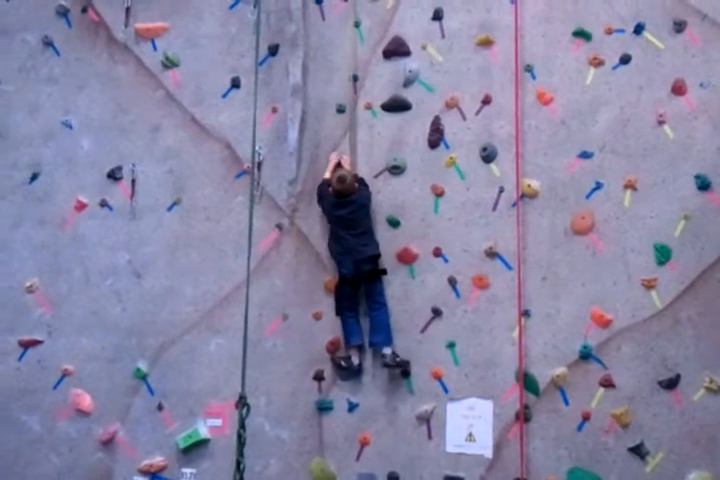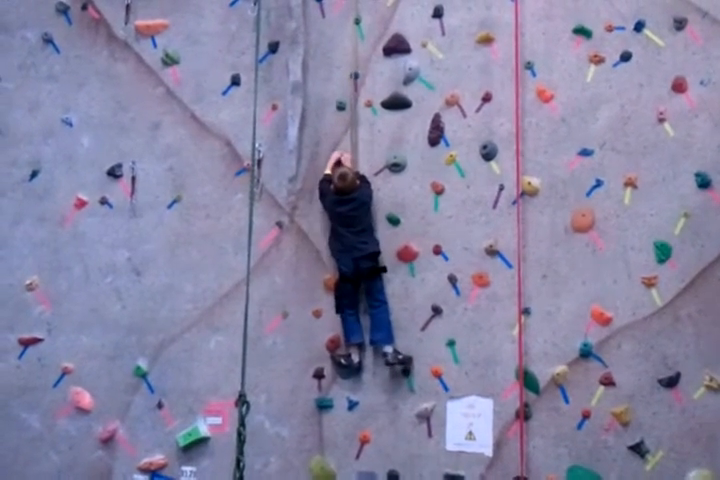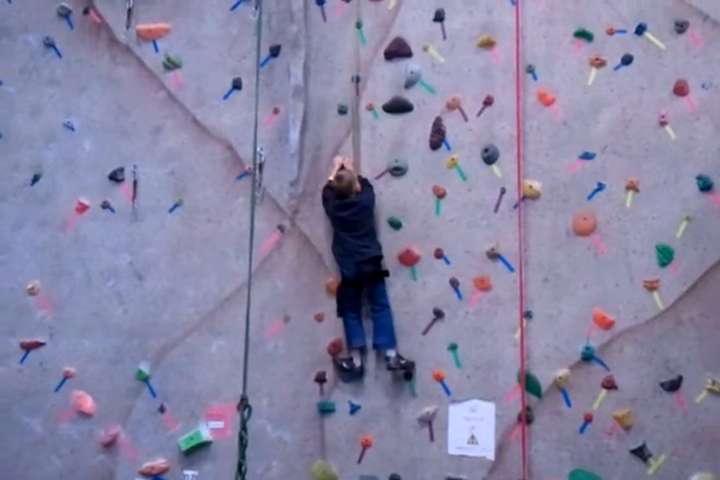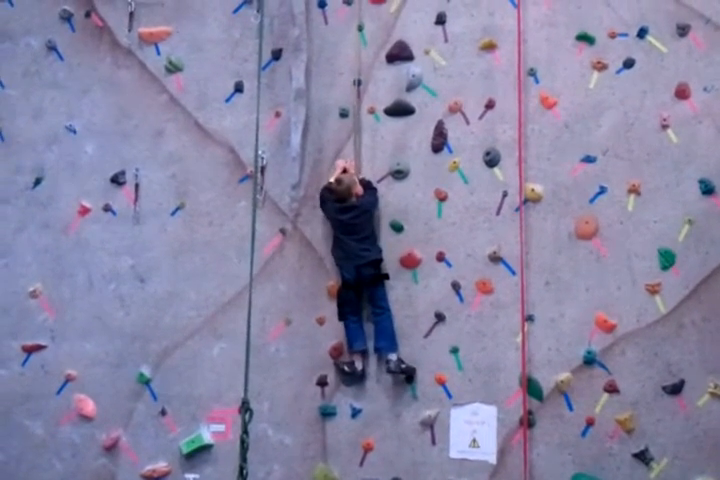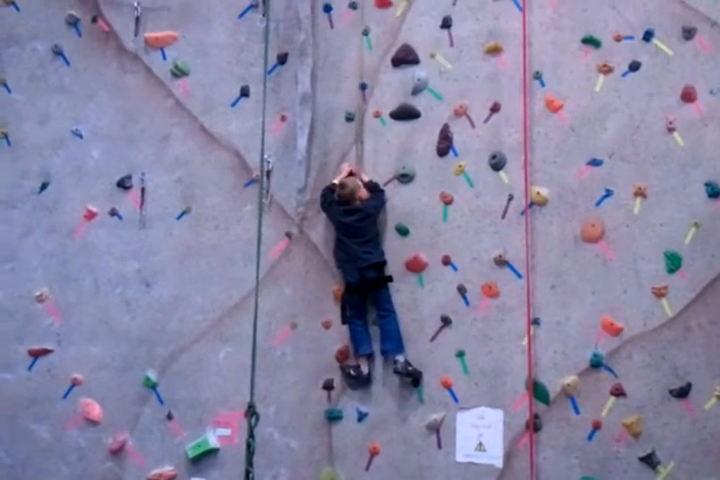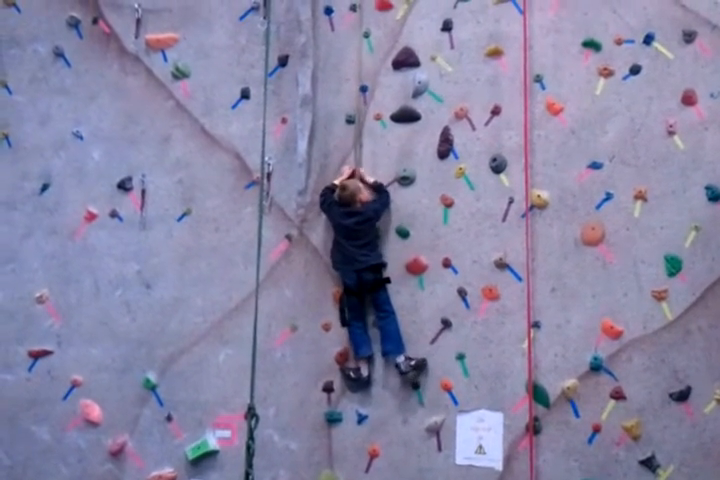
dt=0.3s
person 1, frame 1
left shoulder: (330, 204)
right shoulder: (362, 198)
left elbow: (322, 189)
right elbow: (362, 184)
left wrist: (331, 166)
right wrist: (348, 169)
left hip: (345, 265)
right hip: (368, 261)
left knee: (348, 311)
right knee: (377, 306)
left ankle: (354, 357)
right ankle: (387, 352)
person 1, frame 2
left shoulder: (331, 201)
right shoulder: (364, 196)
left elbow: (323, 185)
right elbow: (364, 181)
left wrist: (331, 163)
right wrist: (349, 166)
left hip: (345, 263)
right hip: (368, 258)
left knee: (348, 309)
right knee: (378, 303)
left ankle: (354, 355)
right ankle: (388, 350)
person 1, frame 3
left shoulder: (333, 206)
right shoulder: (365, 201)
left elbow: (327, 191)
right elbow: (367, 186)
left wrist: (336, 170)
right wrist: (351, 170)
left hip: (348, 267)
right hip: (370, 262)
left knee: (351, 313)
right knee: (380, 308)
left ankle: (356, 359)
right ankle: (391, 355)
person 1, frame 4
left shoulder: (332, 209)
right shoulder: (366, 205)
left elbow: (325, 193)
right elbow: (371, 189)
left wrist: (337, 173)
right wrist: (354, 173)
left hip: (348, 270)
right hip: (370, 266)
left knee: (352, 316)
right knee: (381, 311)
left ankle: (357, 363)
right ankle: (392, 358)
person 1, frame 5
left shoulder: (336, 212)
right shoulder: (370, 208)
left elbow: (326, 194)
right elbow: (379, 192)
left wrist: (342, 176)
right wrist: (361, 176)
left hip: (351, 273)
right hip: (373, 269)
left knee: (357, 319)
right knee: (386, 313)
left ankle: (363, 367)
right ankle: (399, 360)
person 1, frame 6
left shoulder: (335, 213)
right shoulder: (370, 211)
left elbow: (325, 195)
right elbow: (384, 195)
left wrist: (342, 177)
right wrist: (365, 177)
left hip: (349, 275)
right hip: (371, 271)
left knee: (356, 321)
right knee: (385, 314)
left ankle: (363, 369)
right ankle: (401, 361)
